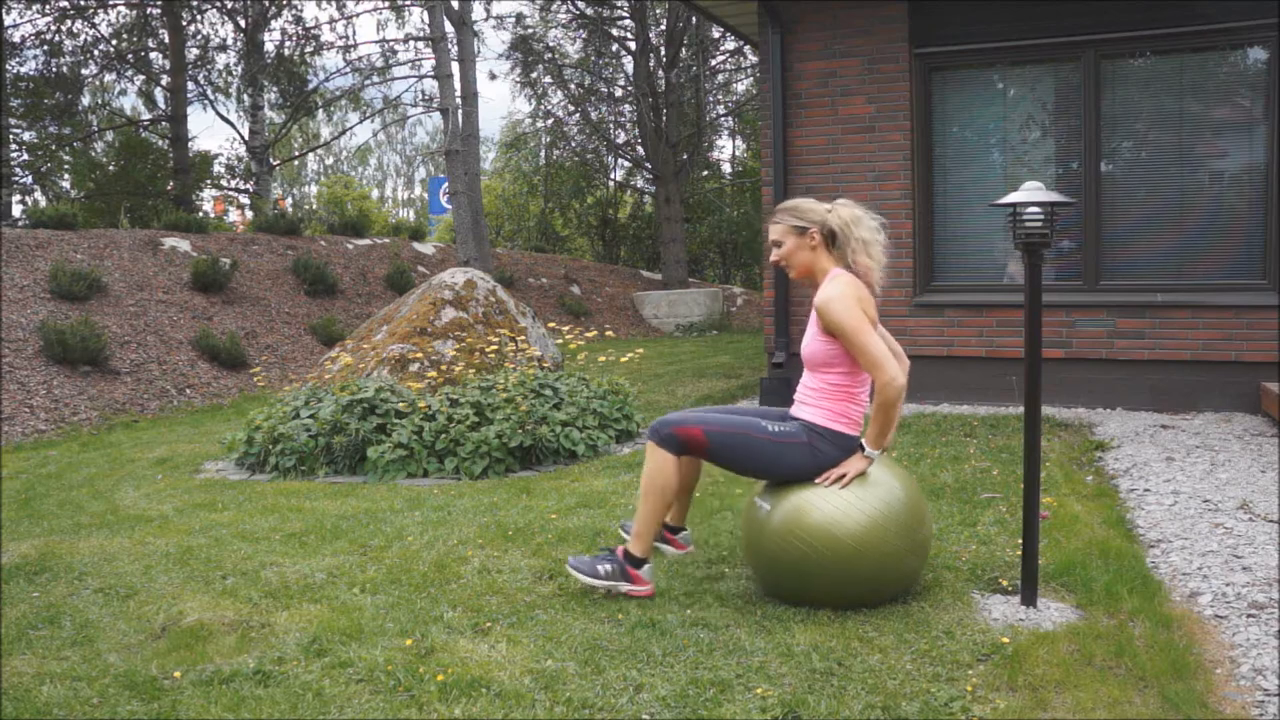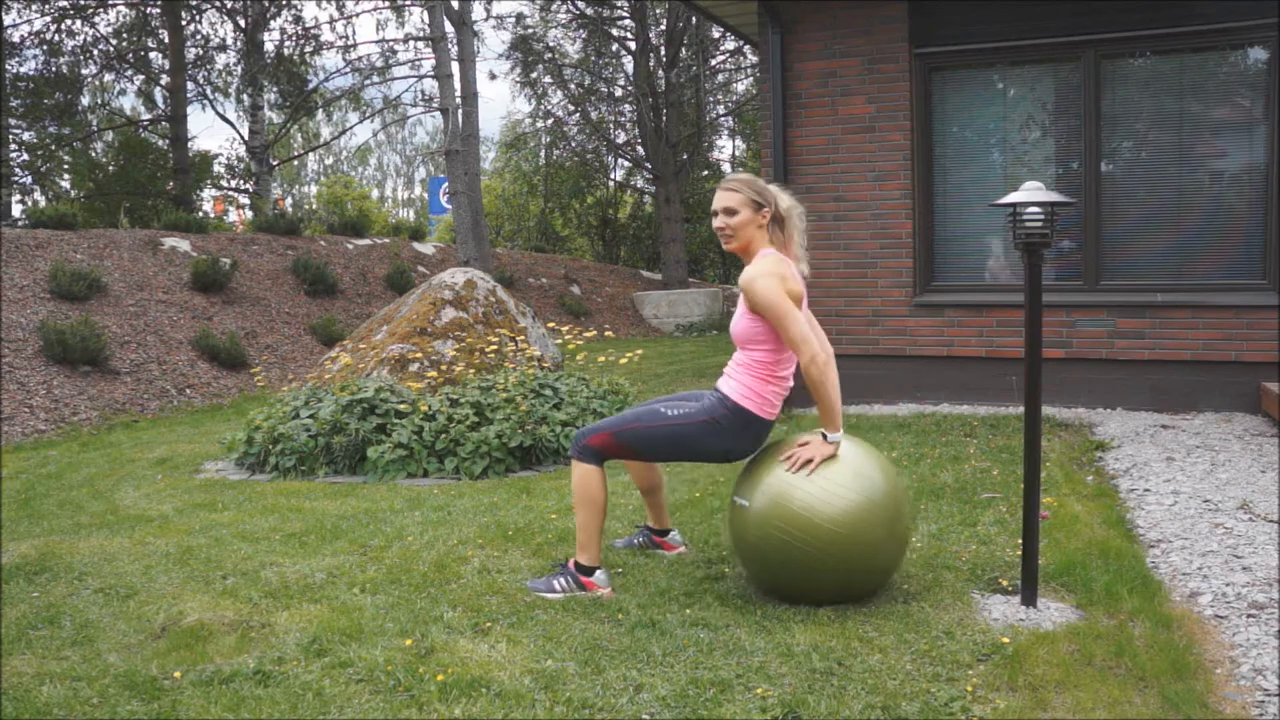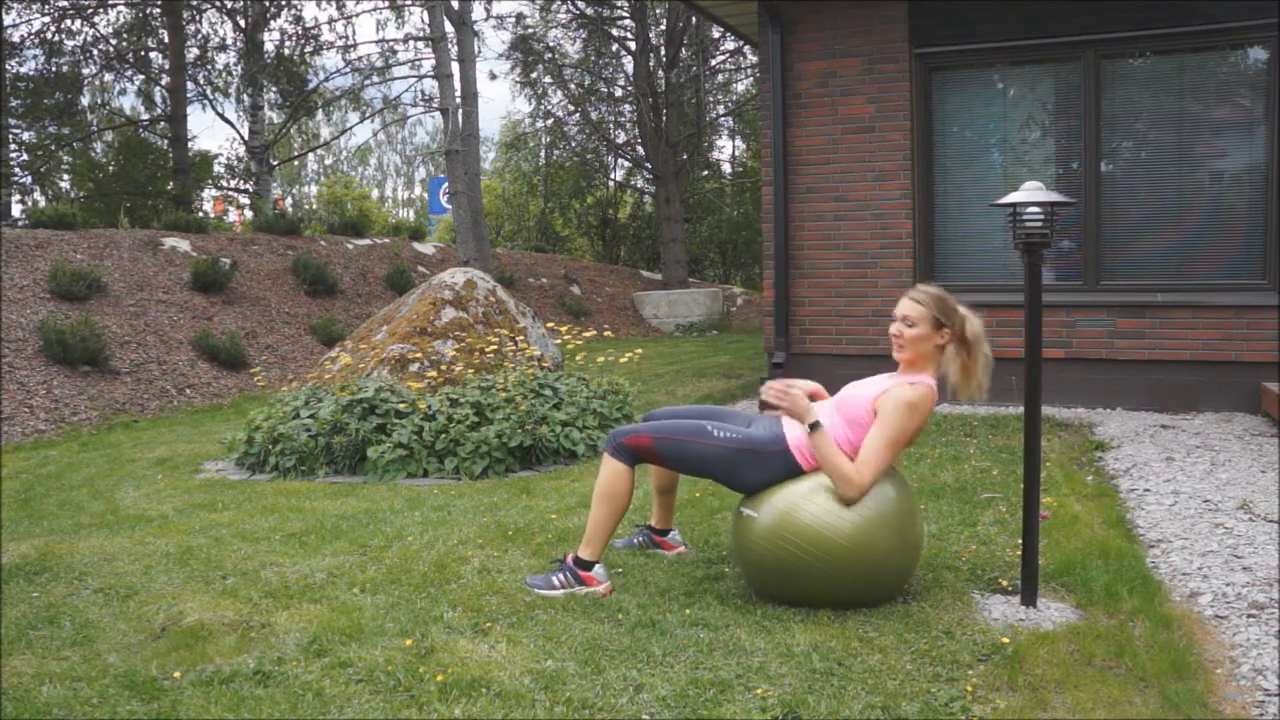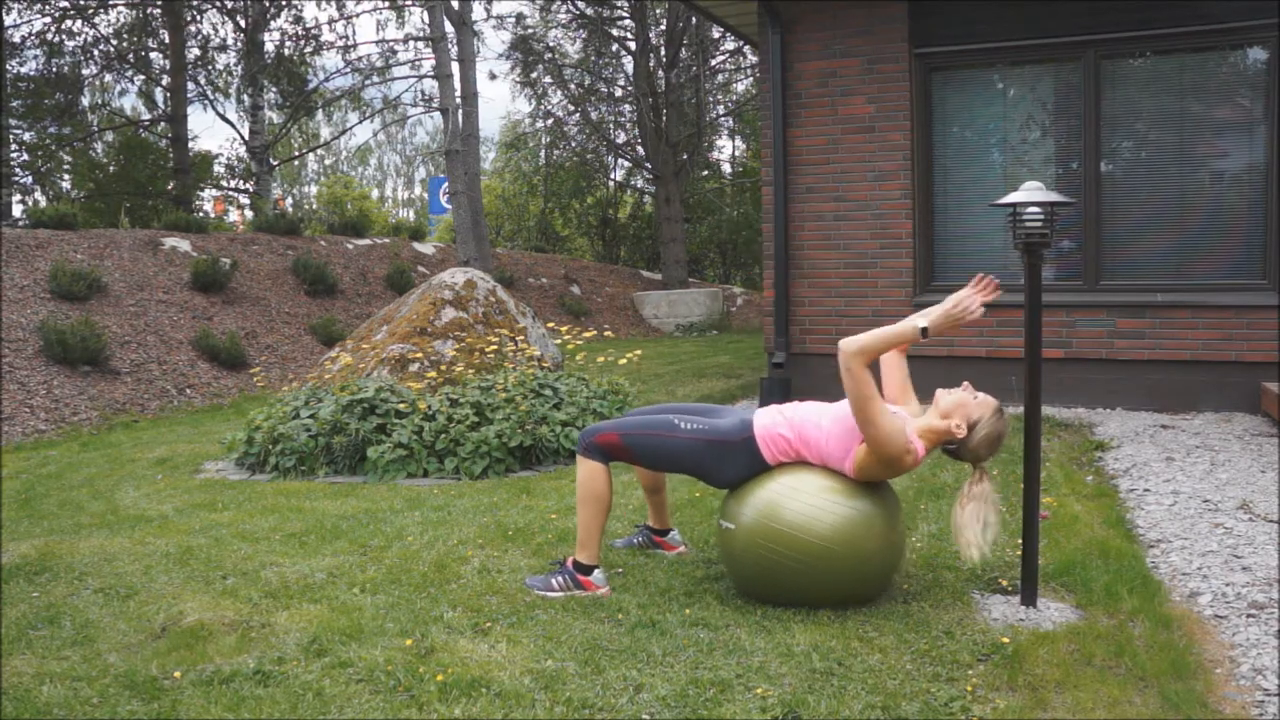
dt=0.7s
person 1, frame 1
left shoulder: (835, 296)
right shoulder: (844, 289)
left elbow: (892, 381)
right elbow: (900, 361)
left wrist: (867, 453)
right wrist: (878, 439)
left hip: (815, 446)
right hip: (804, 427)
left knee: (667, 432)
right knee: (677, 425)
left ankle: (633, 565)
right ankle: (672, 529)
person 1, frame 2
left shoulder: (758, 274)
right shoulder: (777, 267)
left elbow: (814, 358)
right elbow: (822, 350)
left wrist: (829, 437)
right wrist: (830, 428)
left hip: (729, 420)
right hip: (733, 406)
left knee: (587, 444)
right knee: (623, 422)
left ankle: (587, 573)
right ankle: (661, 532)
person 1, frame 3
left shoulder: (911, 396)
right shoulder: (911, 378)
left elbow: (851, 487)
left wrist: (810, 418)
right wrist: (818, 395)
left hip: (773, 455)
right hip: (778, 434)
left knee: (622, 442)
right knee: (655, 421)
left ankle: (584, 569)
right ankle: (661, 532)
person 1, frame 4
left shoulder: (895, 450)
right shoulder: (908, 418)
left elbow: (852, 352)
right elbow: (890, 348)
left wrist: (932, 322)
right wrist: (945, 309)
left hip: (738, 447)
right hip: (748, 426)
left knee: (592, 441)
right knee: (632, 420)
left ankle: (584, 572)
right ankle: (661, 533)
